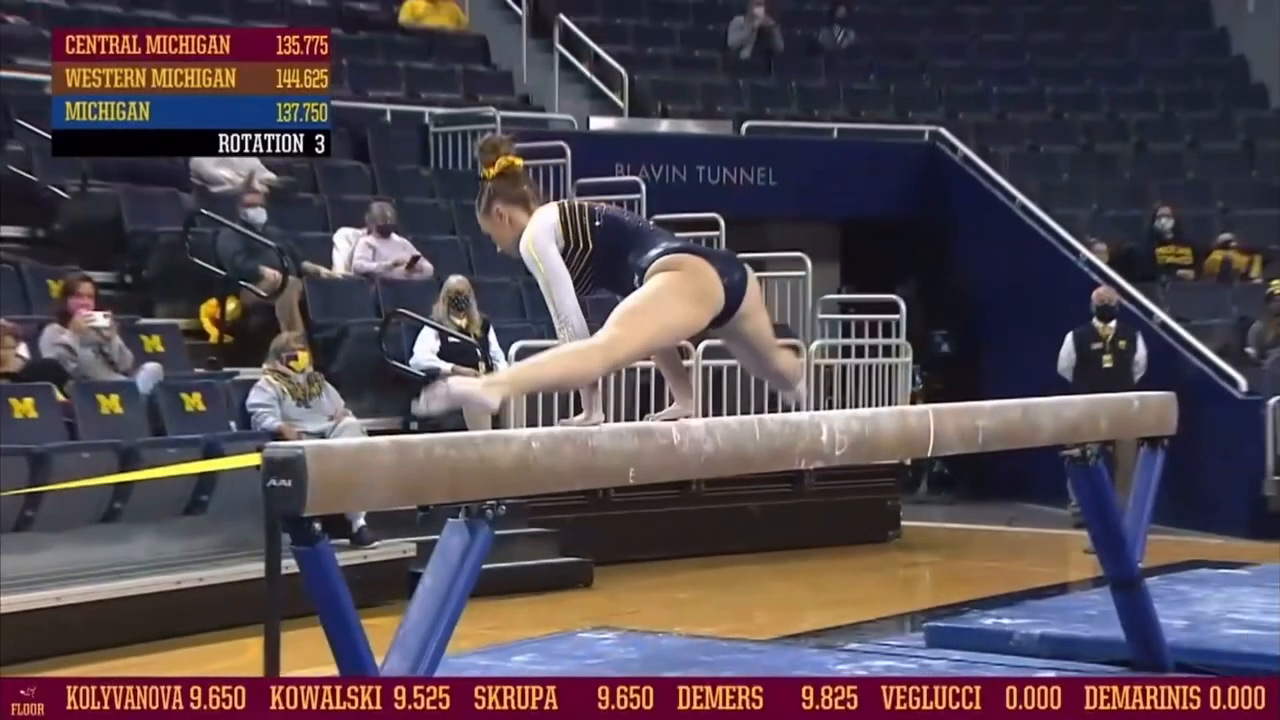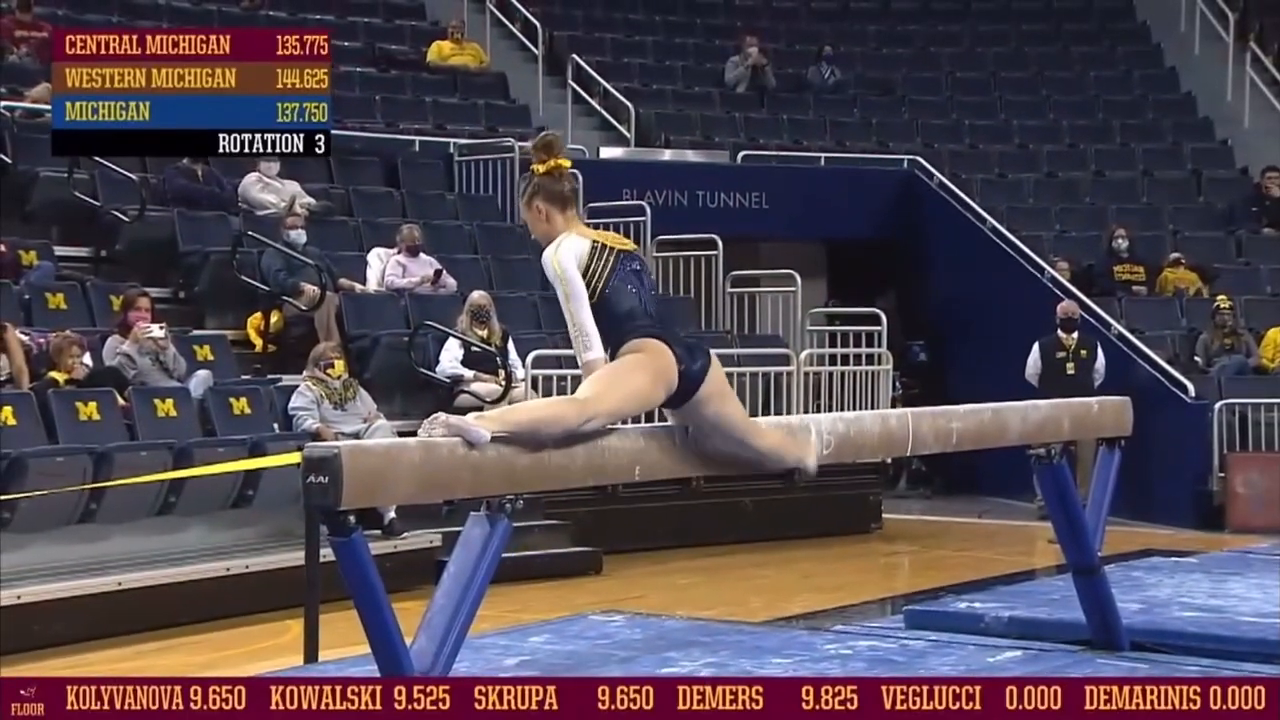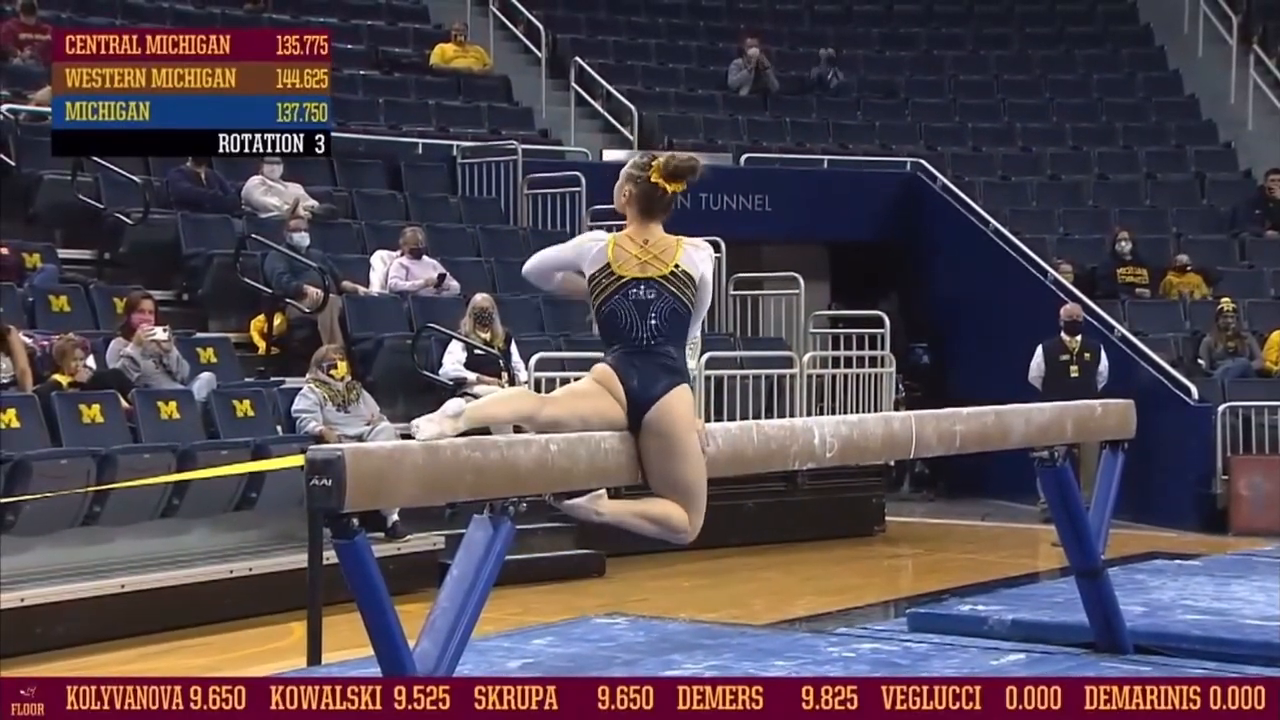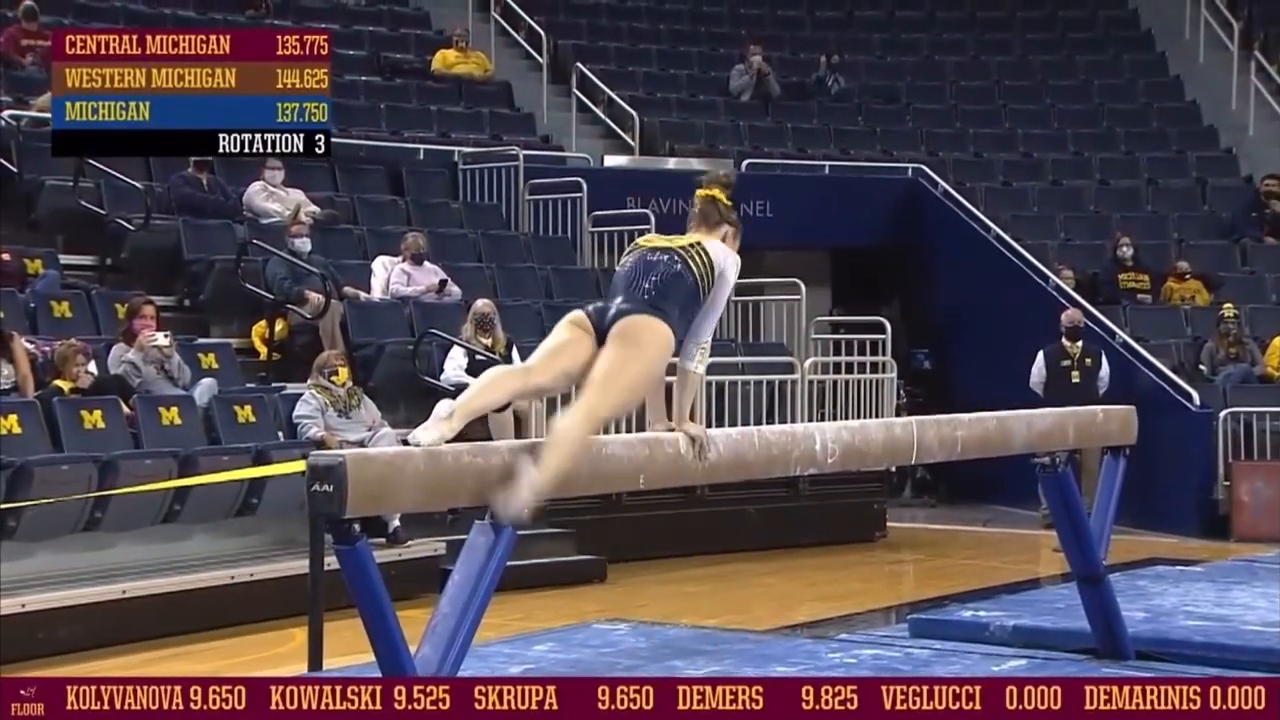
dt=1s
person 1, frame 1
left shoulder: (536, 232)
right shoulder: (584, 218)
left elbow: (571, 325)
right elbow: (651, 322)
left wrist: (591, 407)
left hip: (689, 277)
right hip: (726, 271)
right knee: (767, 358)
left ankle: (485, 392)
right ankle: (796, 380)
person 1, frame 2
left shoulder: (560, 255)
right shoulder: (624, 240)
left elbow: (589, 342)
left wrist: (598, 407)
left hip: (653, 360)
right hip: (694, 360)
right knee: (746, 437)
left ankle: (481, 425)
person 1, frame 3
left shoulder: (595, 247)
right shoulder: (699, 256)
left elbow: (534, 270)
left hip: (615, 383)
right hip: (667, 392)
right knee: (686, 521)
left ankle: (461, 417)
right ankle: (600, 506)
person 1, frame 4
left shoulder: (644, 243)
right shoulder: (724, 257)
right elbow: (698, 347)
left wrist: (659, 419)
right wrist: (682, 418)
left hip: (594, 318)
right hip: (644, 329)
left knee: (525, 378)
right knee: (588, 412)
left ankle: (450, 418)
right ankle: (537, 477)
person 2, frame 1
left shoulder: (1132, 336)
right shoulder: (1077, 336)
left elbow: (1139, 366)
right elbow: (1065, 368)
left wrist: (1125, 385)
right wrist: (1083, 386)
left knee: (1124, 460)
right ankle: (1080, 507)
person 2, frame 2
left shoulder: (1092, 345)
right shoulder: (1042, 346)
left elbow: (1099, 373)
right elbow: (1031, 374)
left wrist: (1085, 390)
right wrist: (1049, 390)
left knee: (1085, 458)
right ankle: (1044, 501)
person 2, frame 3
left shoulder: (1095, 348)
right shoulder: (1046, 348)
left elbow: (1102, 376)
right elbow: (1035, 377)
left wrist: (1088, 393)
right wrist: (1052, 394)
left knee: (1088, 462)
left ankle: (1087, 504)
right ankle: (1047, 505)
person 2, frame 4
left shoulder: (1096, 354)
right shoulder: (1047, 354)
left elbow: (1103, 382)
right elbow: (1036, 383)
left wrist: (1090, 399)
right wrist: (1053, 399)
left knee: (1090, 467)
left ankle: (1089, 510)
right ankle: (1049, 511)
person 3, frame 1
left shoulder: (318, 381)
right shoulder: (268, 385)
left elbow: (340, 408)
right elbow: (261, 417)
left wrist: (343, 415)
right wrist: (282, 428)
left hip: (332, 433)
right hip: (300, 439)
person 3, frame 2
left shoulder: (353, 386)
right shoulder: (308, 390)
left elbow: (374, 411)
right elbow: (302, 419)
left wrist: (375, 417)
right wrist: (320, 429)
left hip: (365, 433)
right hip: (336, 439)
left knee: (383, 428)
person 3, frame 3
left shoulder: (356, 389)
right shoulder: (311, 392)
left elbow: (378, 415)
right elbow: (305, 422)
left wrist: (378, 420)
right wrist: (323, 431)
left hip: (369, 436)
right hip: (340, 441)
left knee: (386, 430)
person 3, frame 4
left shoulder: (358, 395)
right shoulder: (312, 398)
left elbow: (380, 421)
right elbow: (306, 428)
left wrist: (380, 425)
right wrist: (324, 437)
left hip: (371, 442)
right hip: (341, 447)
left knee: (387, 436)
